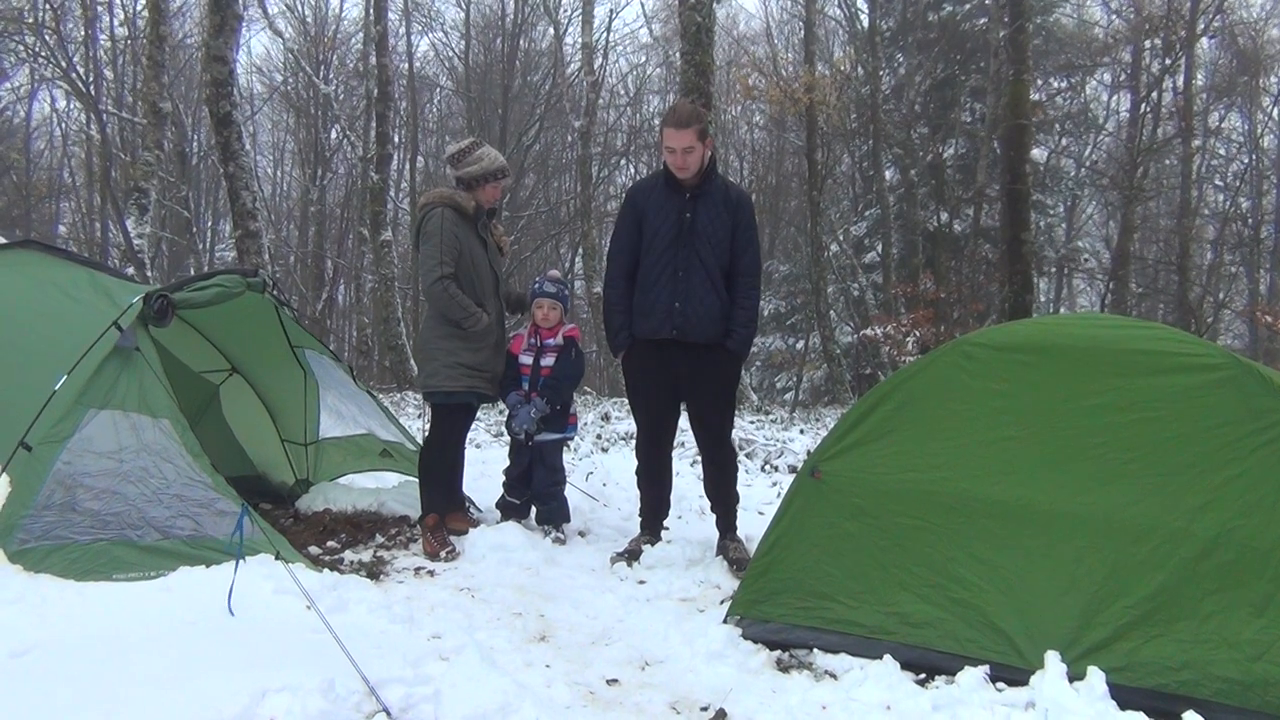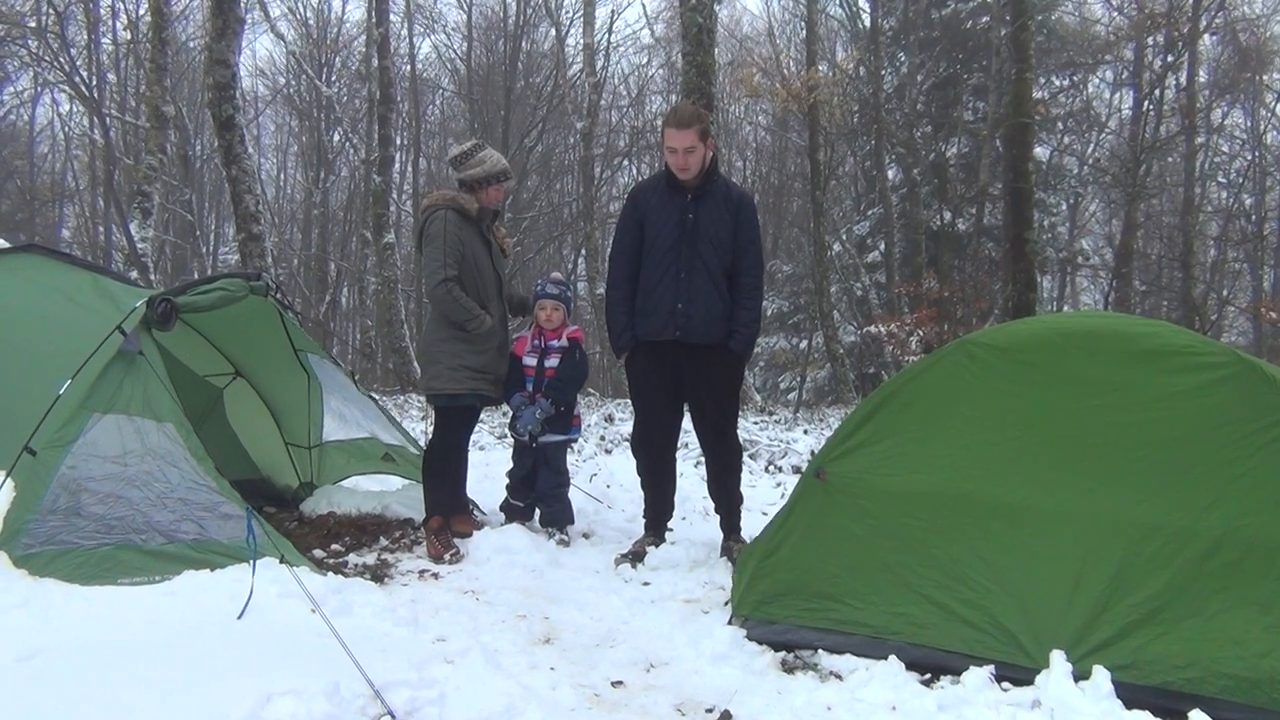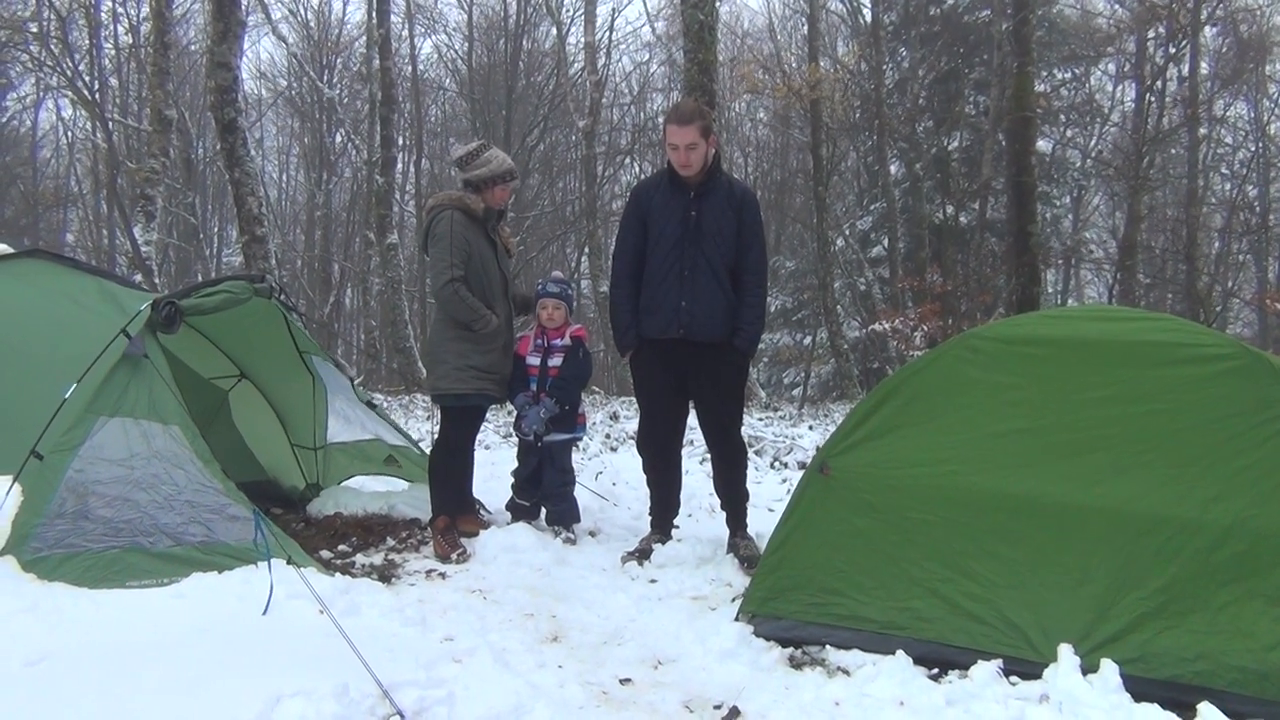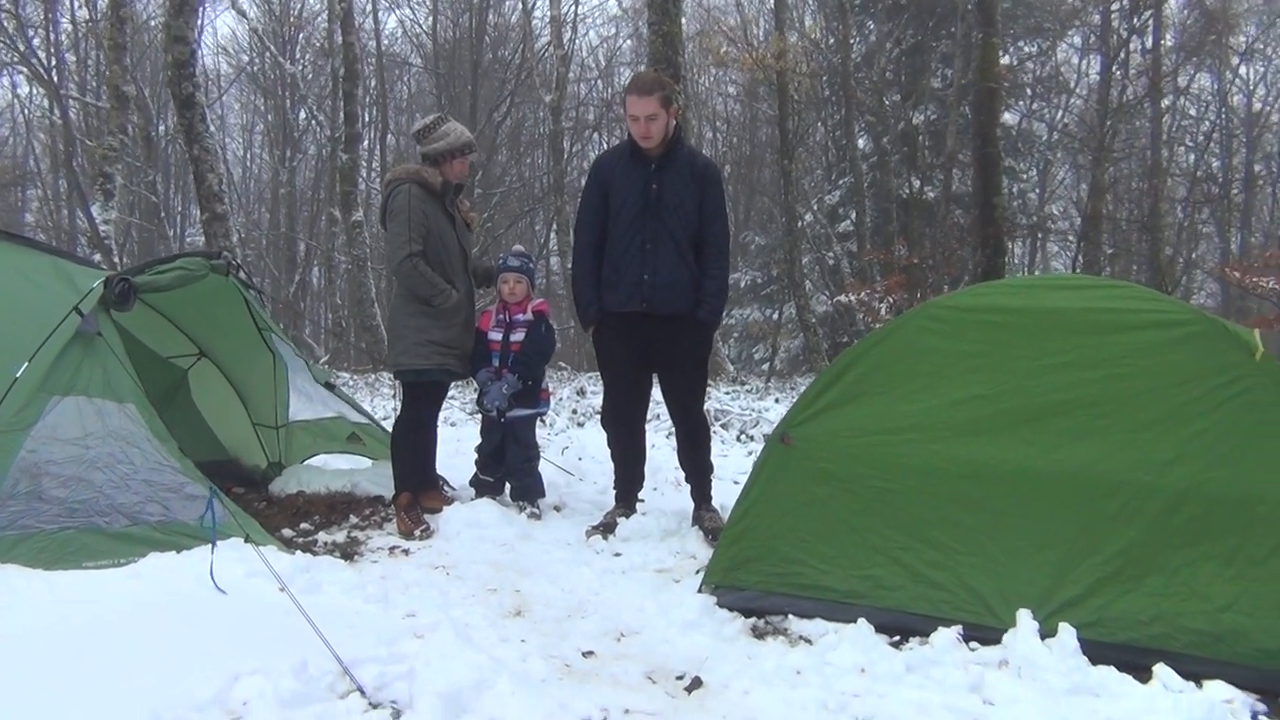
dt=1s
person 1, frame 1
left shoulder: (733, 201)
right shoulder: (642, 196)
left elbow: (747, 279)
right elbow: (618, 272)
left wrist: (738, 343)
right wrist: (619, 338)
left hip: (711, 347)
right hip: (649, 345)
left knee: (716, 444)
right knee: (652, 444)
left ankle: (728, 533)
right ankle: (649, 528)
person 1, frame 2
left shoulder: (735, 201)
right shoulder: (644, 197)
left elbow: (749, 279)
right elbow: (620, 273)
left wrist: (741, 344)
right wrist: (622, 339)
left hip: (714, 348)
right hip: (652, 347)
left knee: (720, 445)
right knee: (653, 445)
left ankle: (732, 533)
right ankle: (654, 529)
person 1, frame 3
left shoulder: (738, 198)
right shoulder: (647, 195)
left elbow: (753, 276)
right elbow: (624, 270)
left wrist: (745, 341)
right wrist: (627, 337)
left hip: (718, 345)
right hip: (656, 344)
left knee: (725, 442)
right knee: (658, 443)
left ankle: (738, 529)
right ankle: (660, 527)
person 1, frame 4
left shoulder: (700, 170)
right shoulder: (608, 167)
left elbow: (716, 248)
right elbow: (586, 244)
left wrist: (708, 313)
right wrist: (589, 311)
left hip: (681, 318)
right hip: (619, 318)
left knee: (688, 415)
right knee: (622, 417)
left ankle: (703, 502)
right ankle: (625, 500)
person 2, frame 1
left shoulder: (480, 223)
right shoulder: (442, 218)
right elbow: (436, 285)
left wrist: (525, 303)
right wrist: (479, 321)
left hip: (474, 352)
right hip: (449, 353)
left knee: (457, 433)
right knee: (444, 433)
left ankle: (453, 508)
right ankle: (433, 522)
person 2, frame 2
left shoulder: (484, 225)
right shoulder: (445, 220)
right elbow: (439, 287)
left wrist: (527, 306)
right wrist: (482, 323)
left hip: (477, 354)
right hip: (453, 355)
left knee: (460, 437)
right knee: (447, 437)
left ankle: (457, 510)
right ankle: (436, 525)
person 2, frame 3
left shoulder: (488, 225)
right shoulder: (451, 221)
right elbow: (446, 287)
left wrist: (535, 303)
right wrist: (490, 323)
left hip: (483, 355)
right hip: (458, 356)
left knee: (467, 436)
right knee: (453, 437)
left ankle: (463, 510)
right ankle: (443, 524)
person 2, frame 4
left shoulder: (447, 199)
right shoulder: (409, 195)
right elbow: (404, 262)
left wrist: (496, 275)
right wrist: (449, 298)
left hip: (445, 330)
right hip: (420, 331)
left knee: (429, 412)
right knee: (416, 412)
left ankle: (427, 486)
right ankle: (406, 500)
person 3, frame 1
left shoulder: (568, 344)
right shoulder: (520, 341)
left elbow: (562, 383)
right elbow: (508, 378)
left wrist: (535, 409)
right wrist: (517, 405)
left hip: (553, 422)
right hip: (520, 422)
left knee: (548, 474)
right knee: (518, 470)
left ankle: (552, 521)
right ankle: (511, 514)
person 3, frame 2
left shoulder: (572, 346)
right shoulder: (523, 343)
left elbow: (567, 384)
right elbow: (511, 380)
left wrist: (540, 410)
right wrist: (521, 405)
left hip: (557, 423)
right hip: (524, 423)
left knee: (552, 476)
right knee: (521, 472)
left ankle: (556, 523)
right ankle: (515, 516)
person 3, frame 3
left shoulder: (575, 344)
right shoulder: (526, 343)
left elbow: (571, 383)
right elbow: (515, 380)
left wrist: (544, 410)
right wrist: (525, 405)
left hip: (561, 422)
right hip: (529, 423)
left knee: (558, 475)
right knee: (526, 471)
left ankle: (562, 522)
right ankle: (521, 515)
person 3, frame 4
left shoulder: (538, 319)
right shoulder: (489, 318)
left elbow: (534, 358)
right elbow: (478, 355)
left wrist: (507, 385)
right wrist: (487, 381)
left hip: (524, 397)
right hip: (492, 399)
left knee: (521, 450)
right knee: (490, 447)
left ankle: (527, 497)
right ankle: (485, 491)
